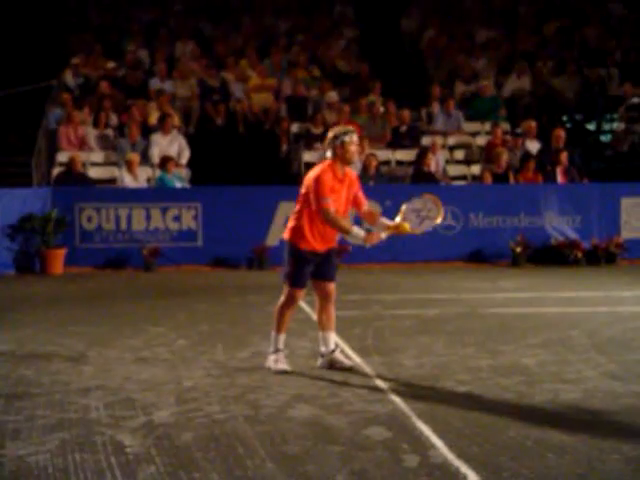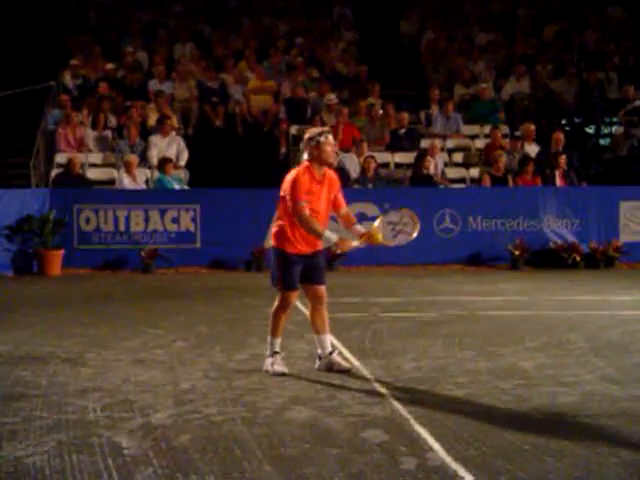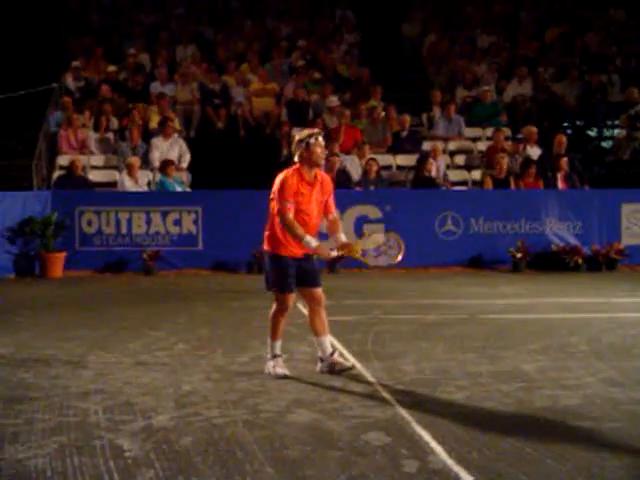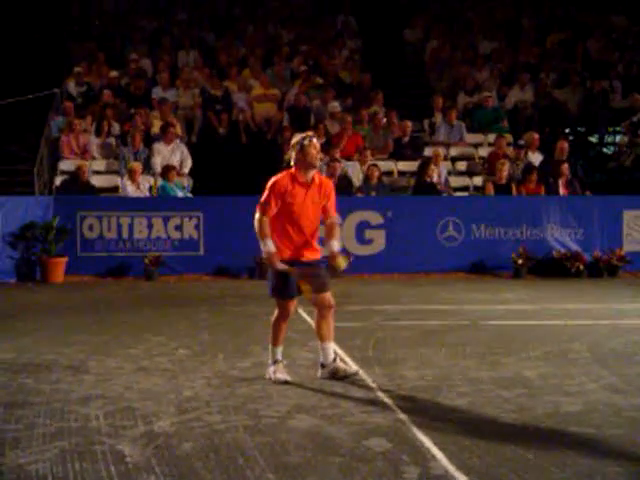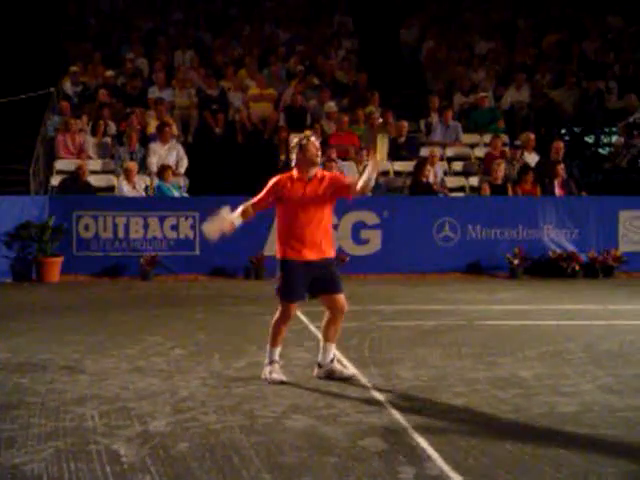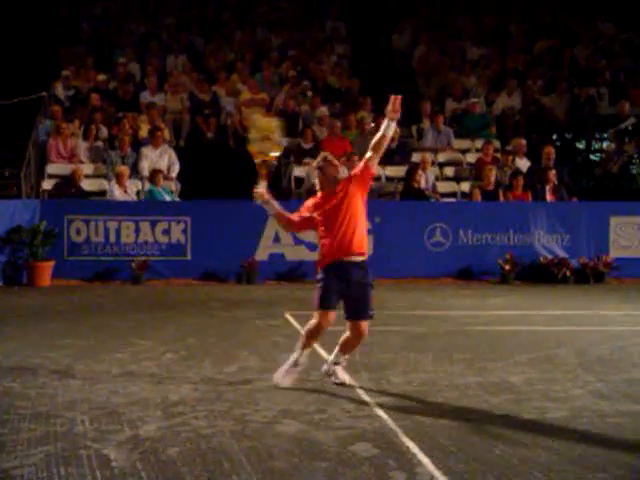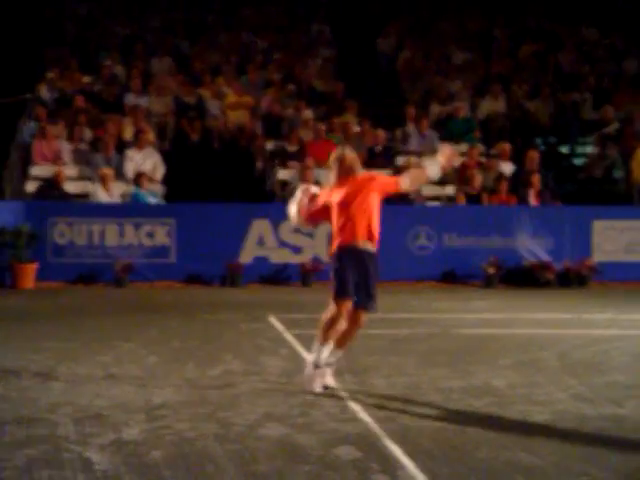
dt=0.3s
person 1, frame 1
left shoulder: (351, 177)
right shoulder: (320, 176)
left elbow: (364, 210)
right elbow: (328, 216)
right wrist: (361, 235)
left hip: (325, 246)
right hip: (302, 244)
left knee: (328, 296)
right knee: (292, 297)
left ankle: (328, 352)
right ankle: (276, 352)
person 1, frame 2
left shoulder: (332, 178)
right shoulder: (297, 178)
left elbow: (342, 212)
right elbow: (302, 219)
left wrist: (361, 231)
right wrist: (333, 239)
left hip: (312, 249)
right hip: (288, 247)
left knee: (319, 299)
right knee: (286, 301)
left ankle: (326, 355)
right ankle: (273, 355)
person 1, frame 3
left shoulder: (325, 181)
right shoulder: (287, 179)
left elbow: (331, 217)
right elbow: (285, 220)
left wrist: (341, 241)
right wrist: (314, 245)
left hip: (307, 252)
right hip: (282, 251)
left knee: (317, 301)
right knee: (284, 304)
left ankle: (327, 357)
right ankle: (274, 358)
person 1, frame 4
left shoulder: (326, 185)
right shoulder: (280, 183)
left elbow: (331, 221)
right elbow: (261, 218)
left wrist: (334, 249)
right wrist: (269, 251)
left hip: (311, 257)
right hip: (283, 258)
left knee: (326, 305)
right knee: (285, 309)
left ankle: (329, 363)
right ankle: (275, 364)
person 1, frame 5
left shoulder: (332, 180)
right shoulder: (280, 184)
left elbow: (360, 187)
right elbow: (252, 206)
left wrist: (372, 168)
right wrist: (230, 220)
left hip: (323, 257)
right hip: (293, 259)
left knee: (339, 307)
right knee: (286, 312)
left ankle: (326, 362)
right ankle: (271, 364)
person 1, frame 6
left shoulder: (355, 184)
right shoulder: (314, 205)
left elbow: (375, 151)
right elbow: (292, 224)
left wrist: (390, 120)
right wrist: (267, 201)
left hip: (358, 268)
right hip: (331, 268)
left knee: (359, 330)
right knee: (323, 321)
left ankle: (334, 365)
right ankle: (295, 363)
person 1, frame 7
left shoulder: (374, 182)
right shoulder: (330, 195)
left elbow: (411, 181)
right elbow: (305, 219)
left wrist: (439, 164)
right wrist: (303, 199)
left hip: (367, 256)
right hip: (346, 253)
left knee: (355, 320)
right knee: (340, 309)
left ankle: (326, 364)
right ankle: (315, 363)
